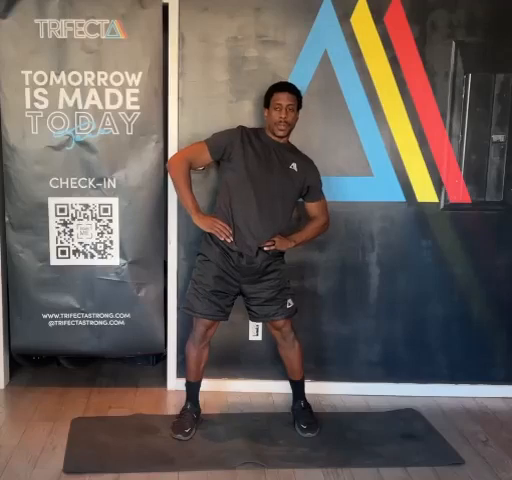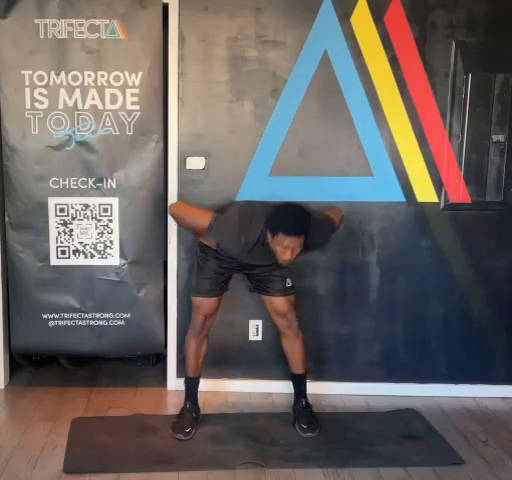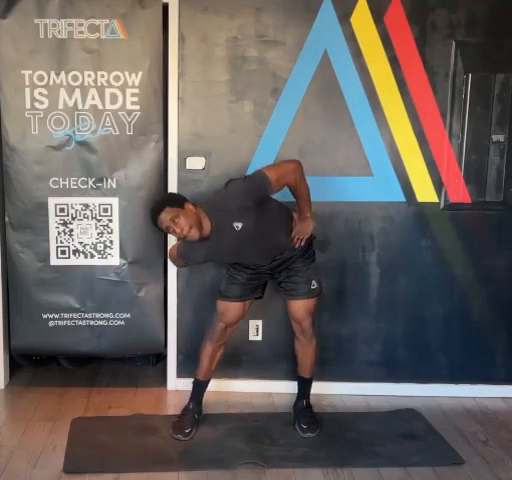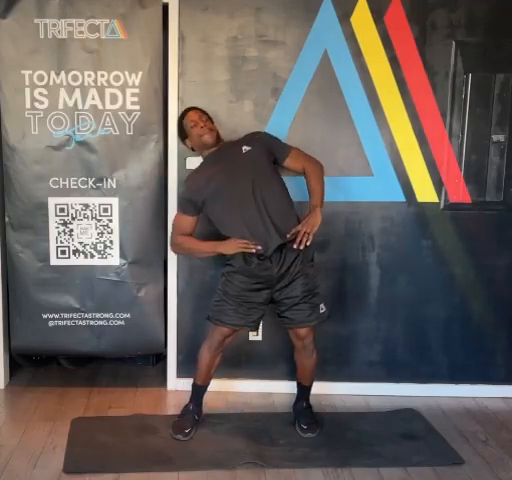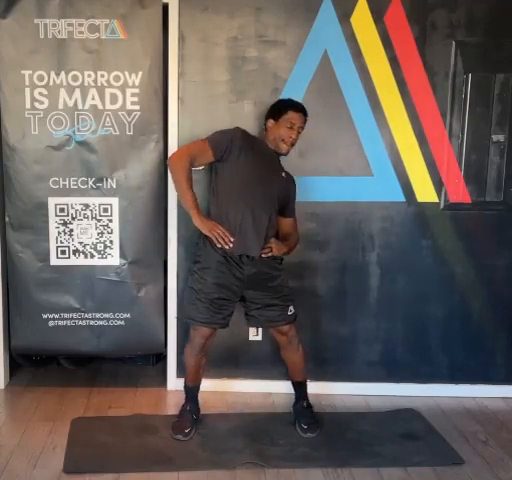
dt=1s
person 1, frame 1
left shoulder: (304, 167)
right shoulder: (237, 139)
left elbow: (321, 218)
right elbow: (177, 163)
left wrist: (291, 240)
right wrist: (198, 216)
left hip: (268, 264)
right hip: (220, 256)
left knee: (285, 331)
right knee: (202, 331)
left ankle: (300, 403)
right ankle: (191, 406)
person 1, frame 2
left shoulder: (315, 233)
right shoulder: (236, 231)
left elbow: (335, 213)
right elbow: (177, 209)
right wrist: (203, 235)
left hip: (262, 260)
right hip: (219, 252)
left knee: (288, 320)
right knee: (201, 320)
left ankle: (301, 403)
right ankle: (190, 405)
person 1, frame 3
left shoulder: (235, 198)
right shoulder: (193, 250)
left elbow: (292, 168)
right elbow: (174, 255)
left wrist: (306, 217)
right wrist: (223, 254)
left hip: (293, 252)
right hip: (247, 264)
left knee: (303, 325)
right knee: (221, 327)
left ankle: (303, 403)
right ankle: (194, 406)
person 1, frame 4
left shoulder: (256, 143)
right shoulder: (196, 183)
left elbow: (311, 166)
right elbow: (178, 239)
left wrist: (315, 212)
right wrist: (222, 246)
left hip: (292, 257)
right hip: (245, 267)
left knee: (304, 337)
right knee: (218, 336)
left ankle: (303, 404)
right ankle: (194, 406)
person 1, frame 5
left shoulder: (286, 179)
right shoulder: (236, 141)
left elbow: (290, 232)
right elbow: (179, 160)
left wrist: (283, 245)
right wrist: (198, 217)
left hip: (265, 265)
right hip: (219, 259)
left knee: (287, 334)
right knee: (200, 335)
left ankle: (302, 404)
right ankle: (190, 407)
